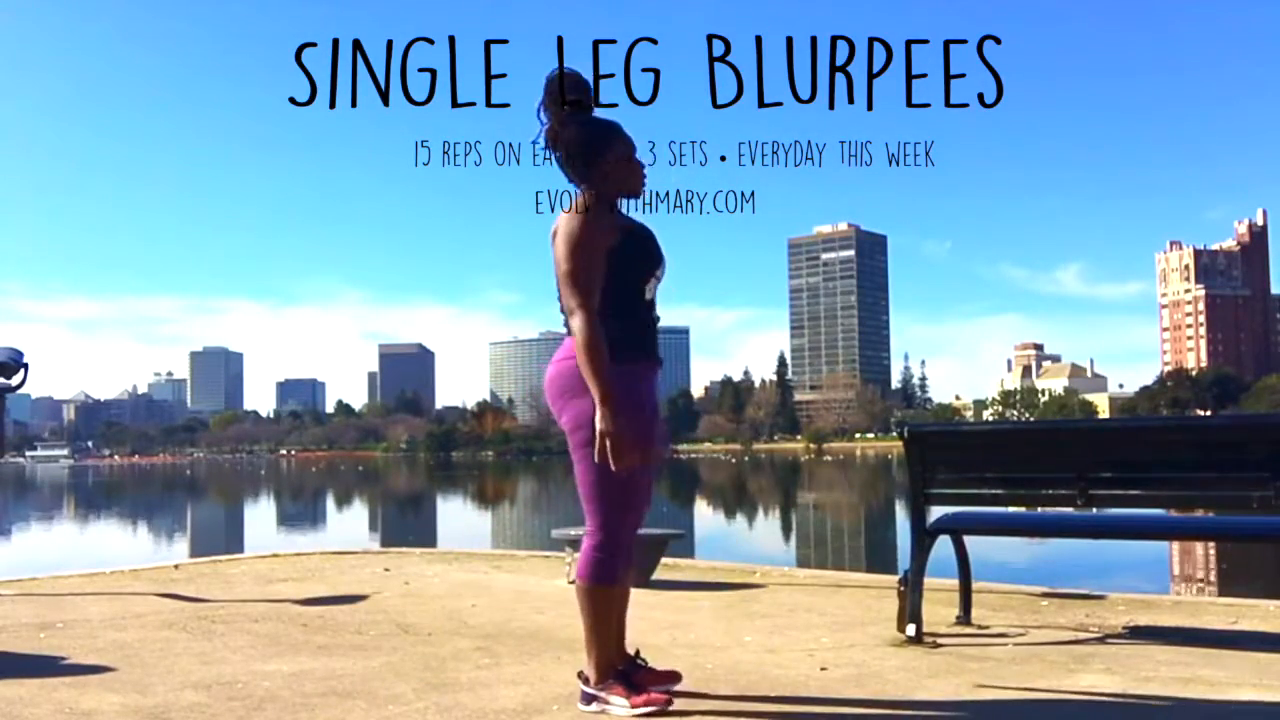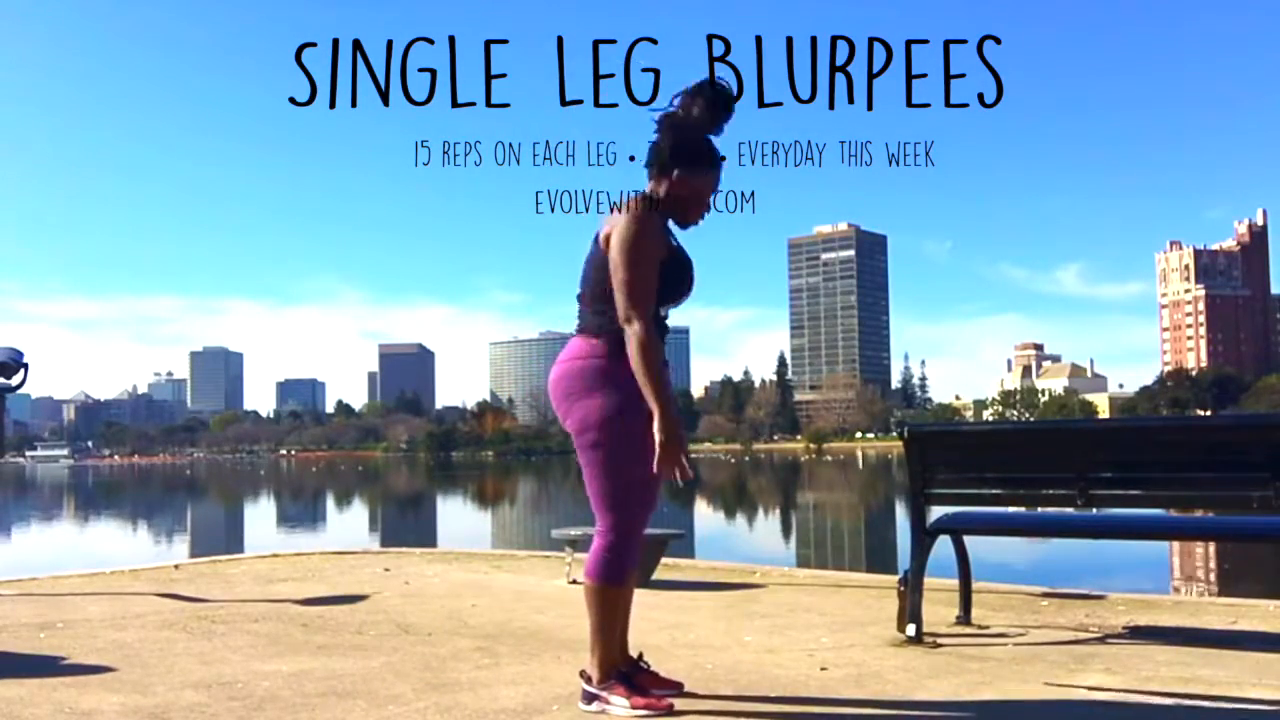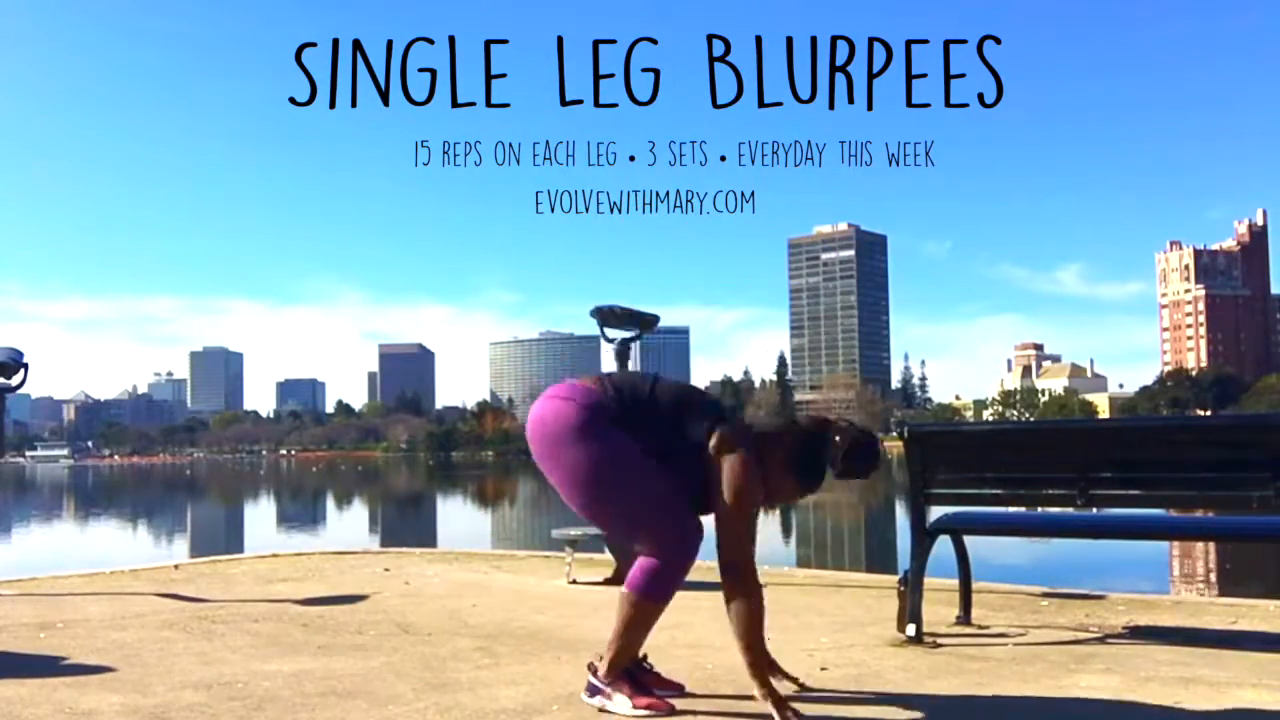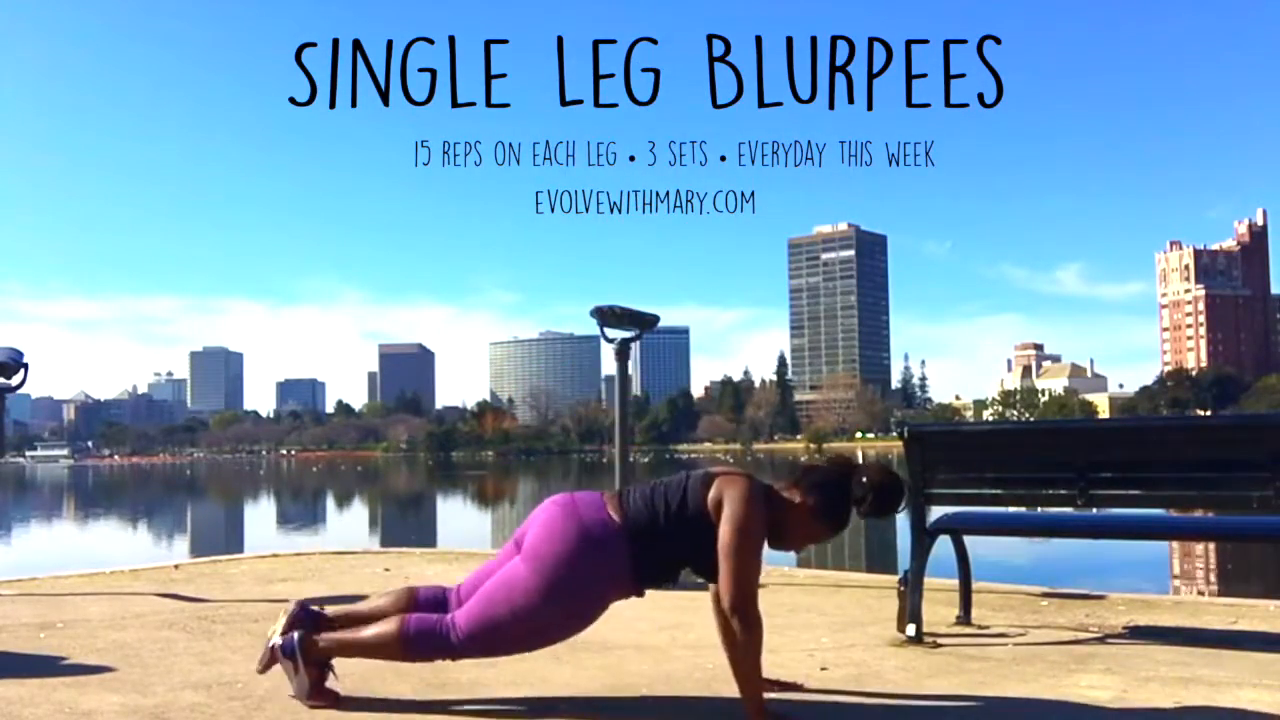
dt=0.5s
person 1, frame 1
left shoulder: (611, 222)
right shoulder: (584, 221)
right elbow: (583, 319)
right wrist: (605, 406)
left hip: (627, 381)
right hip: (600, 382)
left knee: (622, 529)
right knee: (608, 530)
left ankle: (617, 660)
person 1, frame 2
left shoulder: (647, 225)
right shoulder: (638, 221)
right elbow: (634, 325)
left wrist: (660, 410)
right wrist: (664, 416)
left hip: (610, 379)
right hip: (599, 376)
left knee: (626, 526)
right knee: (620, 527)
left ankle: (617, 663)
person 1, frame 3
left shoulder: (740, 456)
right shoulder: (744, 460)
right elbow: (739, 579)
left wrist: (762, 658)
right wrist: (759, 675)
left hip: (584, 416)
right hip: (570, 423)
left knee: (674, 538)
right knee: (675, 541)
left ankle: (622, 660)
right ankle: (609, 676)
person 1, frame 4
left shoulder: (742, 497)
right shoulder: (751, 502)
left elbow: (724, 601)
right elbow: (738, 607)
left hip: (567, 526)
right hip: (578, 556)
left knee: (454, 602)
right knee: (456, 633)
left ankle: (315, 619)
right ankle: (312, 647)
